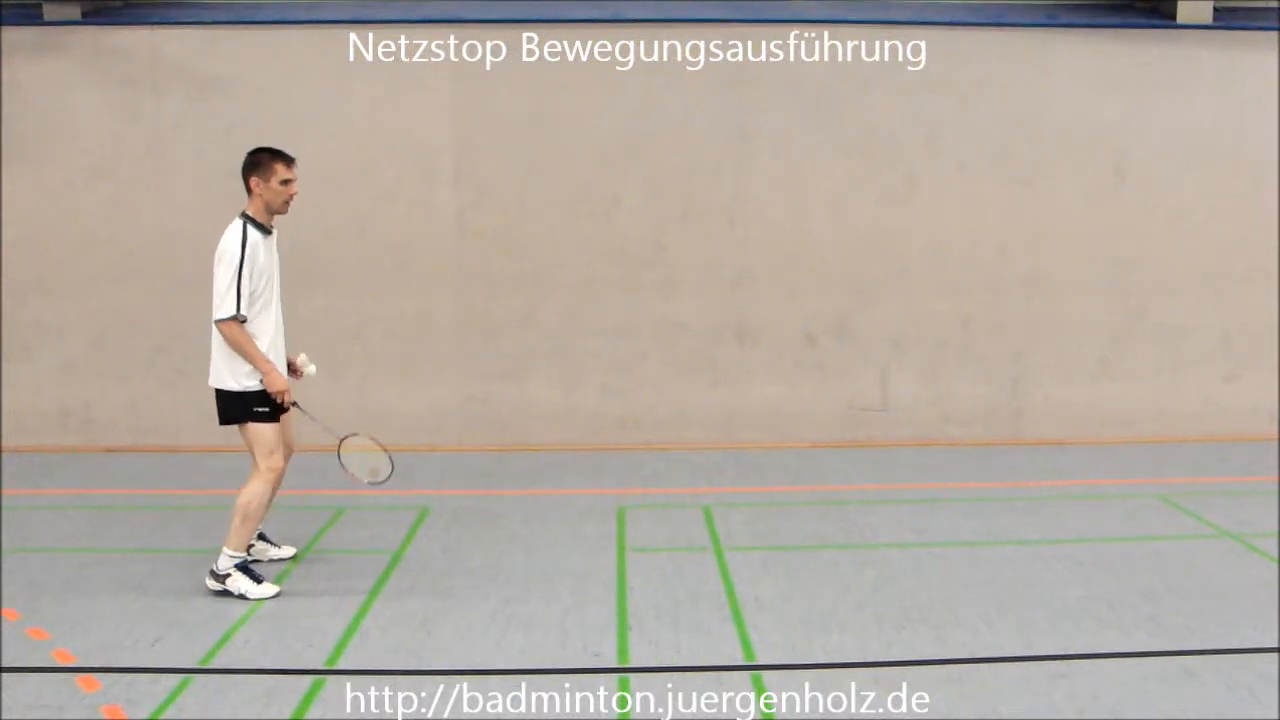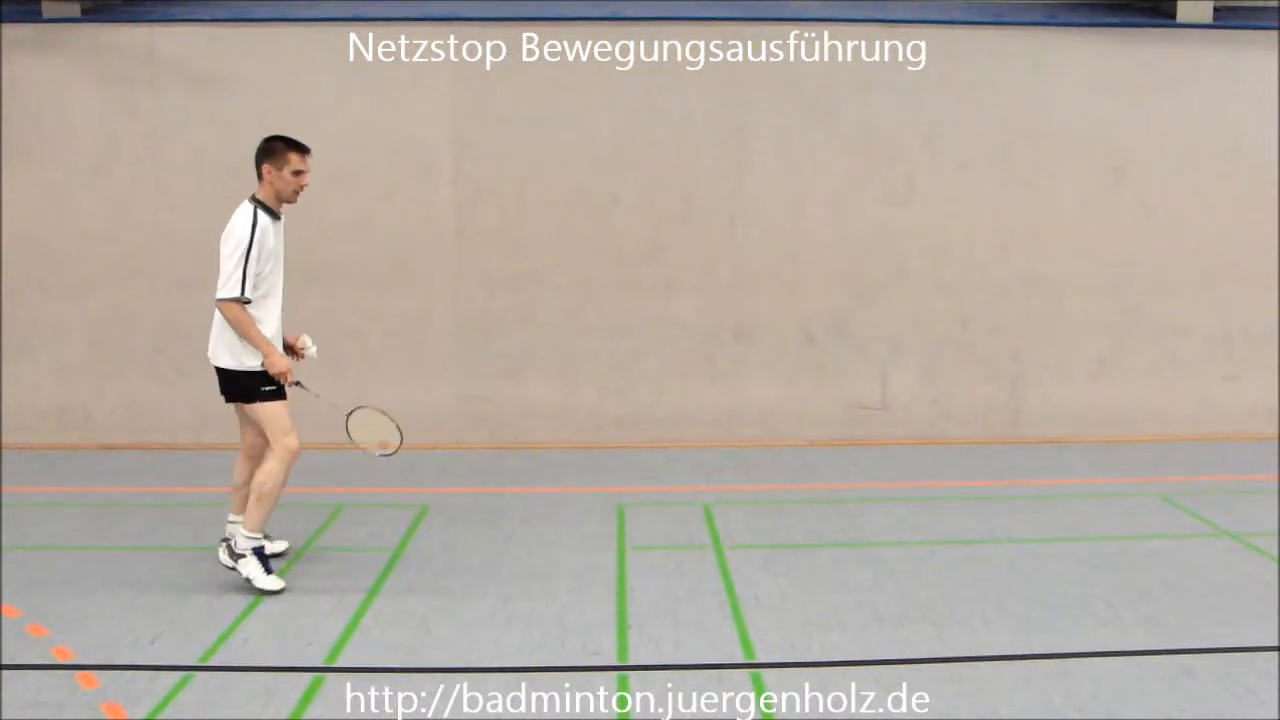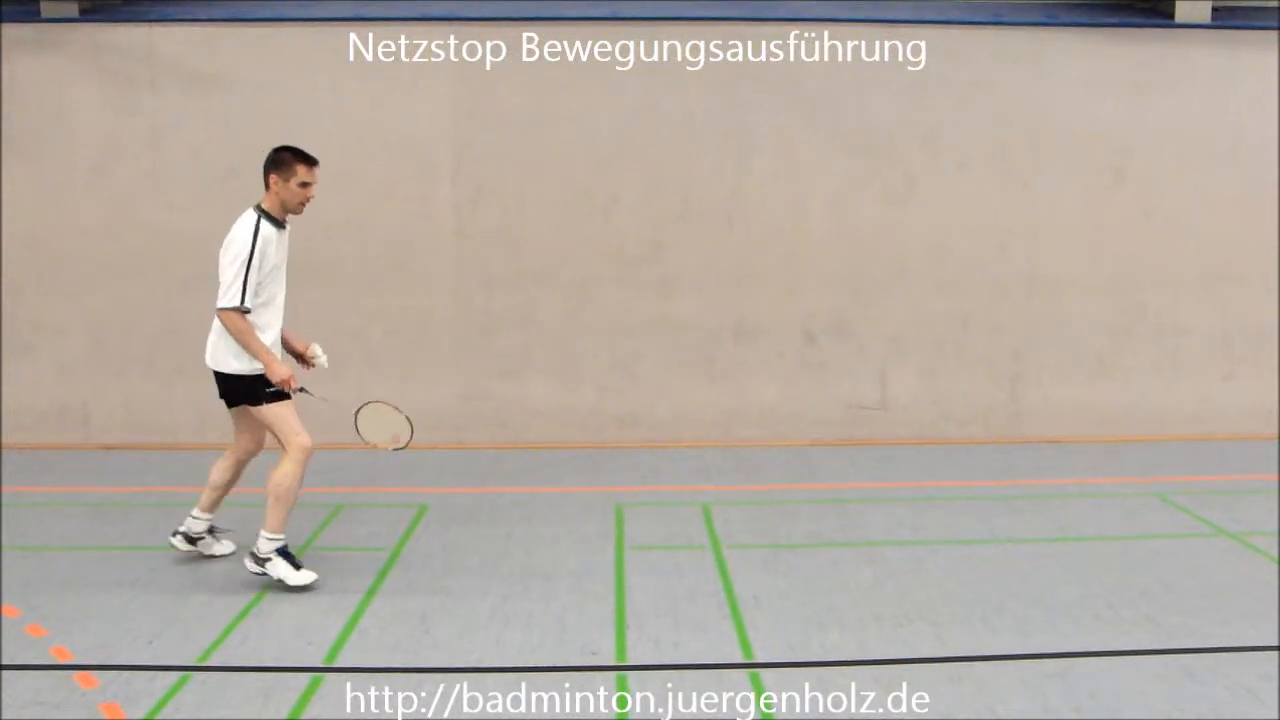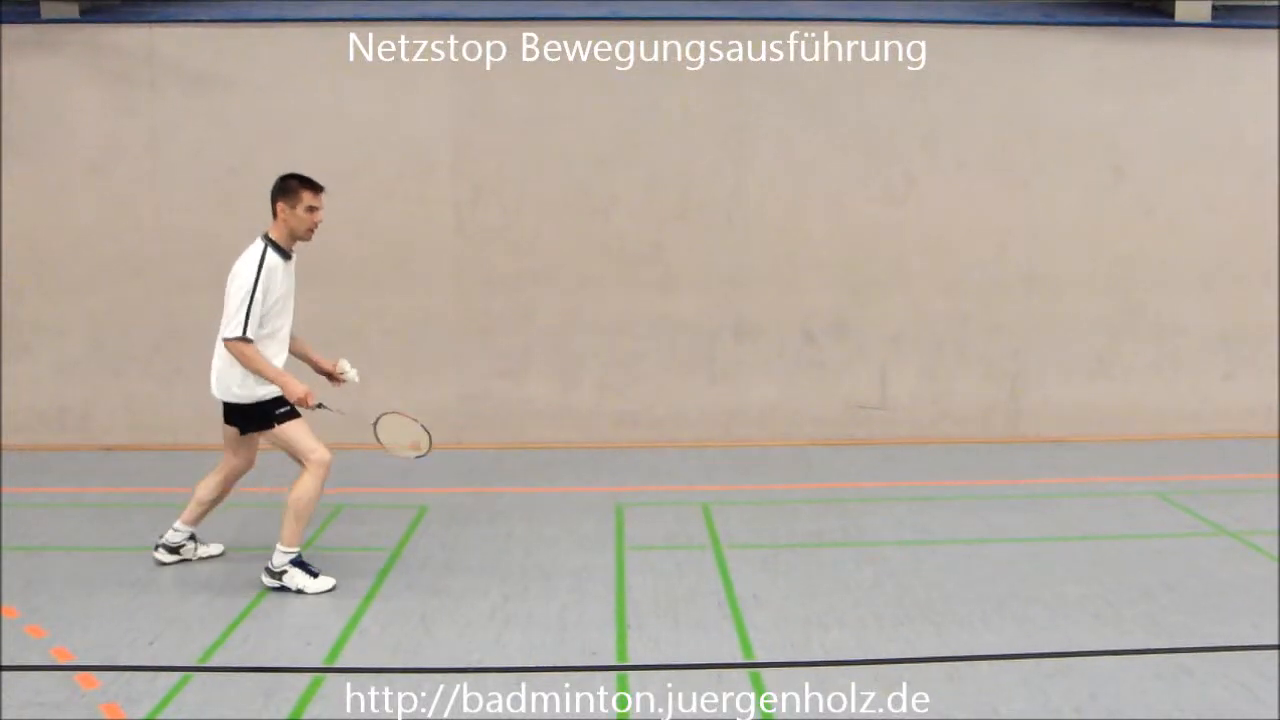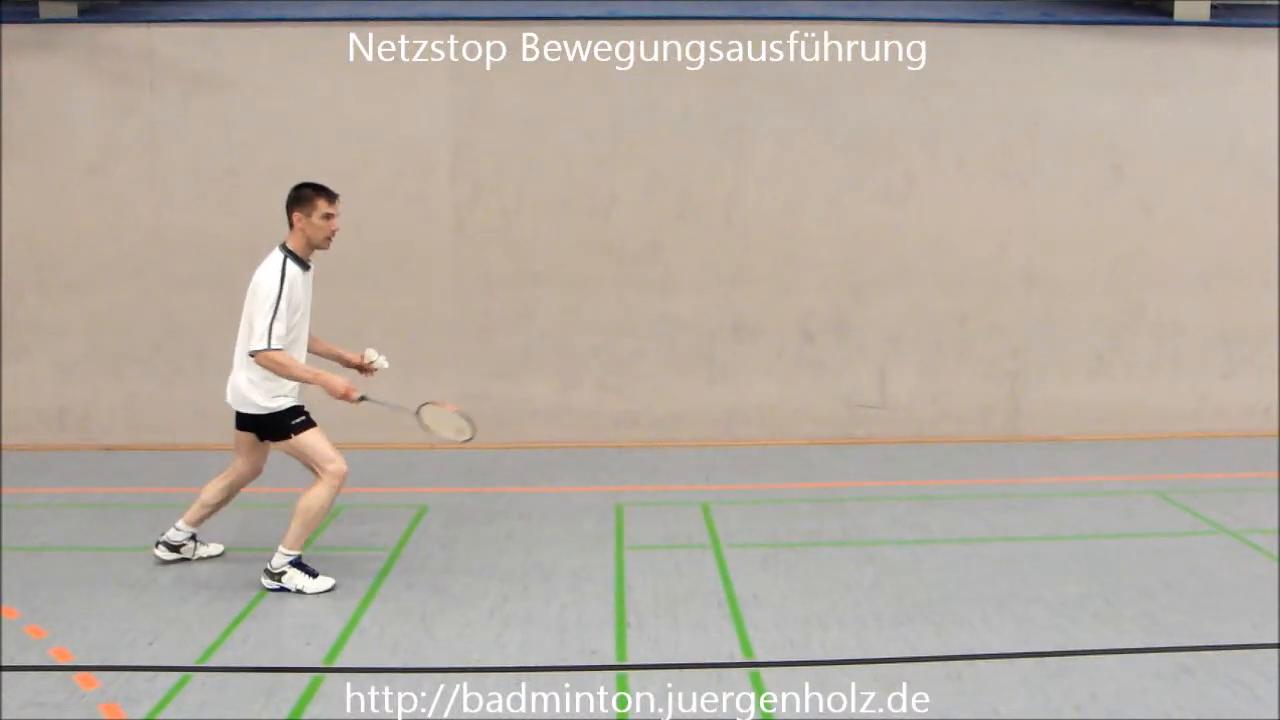
dt=0.4s
person 1, frame 1
left shoulder: (266, 235)
right shoulder: (240, 242)
right elbow: (225, 321)
left wrist: (280, 357)
right wrist: (268, 370)
left hip: (262, 372)
right hip: (245, 379)
left knee: (281, 451)
right knee: (270, 466)
left ankle: (249, 537)
right ankle: (227, 567)
person 1, frame 2
left shoulder: (270, 220)
right shoulder: (248, 225)
right elbow: (227, 301)
left wrist: (281, 337)
right wrist: (269, 352)
left hip: (251, 357)
right hip: (246, 359)
left knee: (256, 444)
right knee: (286, 445)
left ankle: (240, 531)
right ankle: (245, 546)
person 1, frame 3
left shoulder: (276, 229)
right shoulder: (251, 236)
right elbow: (228, 311)
left wrist: (289, 343)
right wrist: (271, 361)
left hip: (251, 361)
right hip: (244, 364)
left knee: (247, 446)
right knee: (298, 445)
left ankle: (196, 528)
right ankle: (269, 551)
person 1, frame 4
left shoulder: (283, 258)
right shoulder: (258, 265)
right elbow: (235, 340)
left wrist: (316, 361)
right wrist: (286, 382)
left hip: (245, 387)
right hip: (251, 389)
left knee: (236, 465)
right knee: (317, 460)
left ankle: (175, 539)
right ankle: (282, 564)
person 1, frame 5
left shoulder: (298, 268)
right shoulder: (278, 276)
right elbow: (264, 353)
left wrist: (341, 355)
right wrist: (325, 380)
left hip: (257, 395)
right hip: (268, 399)
left knee: (244, 470)
right knee: (333, 470)
left ankle: (177, 538)
right ankle: (281, 566)
